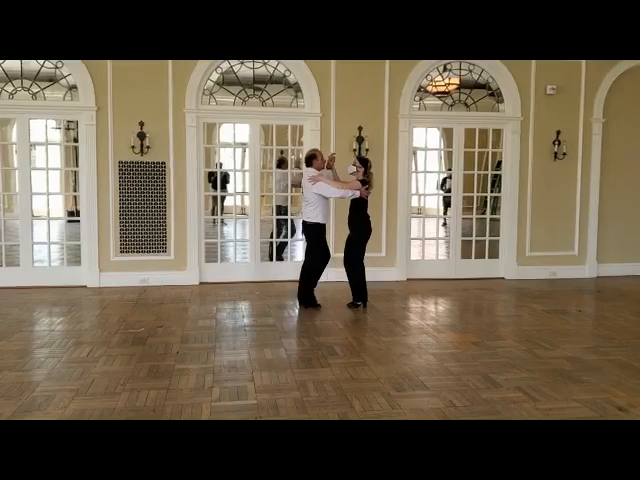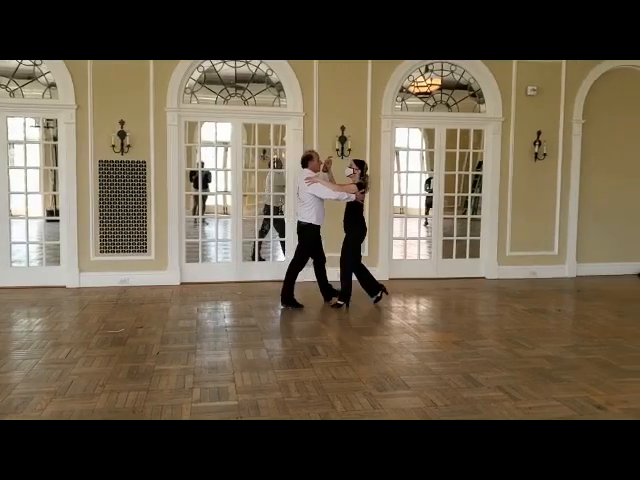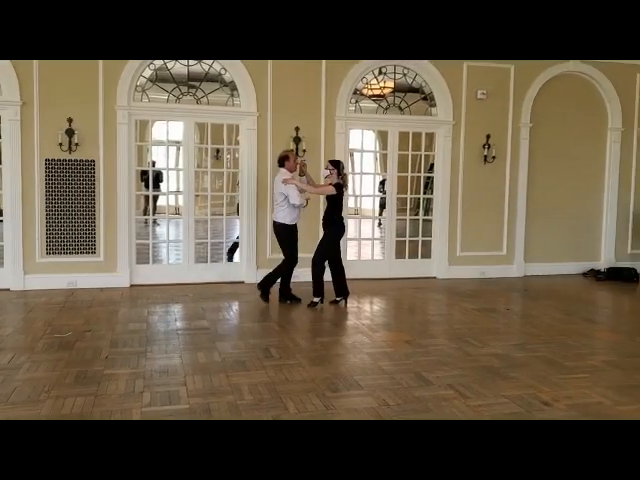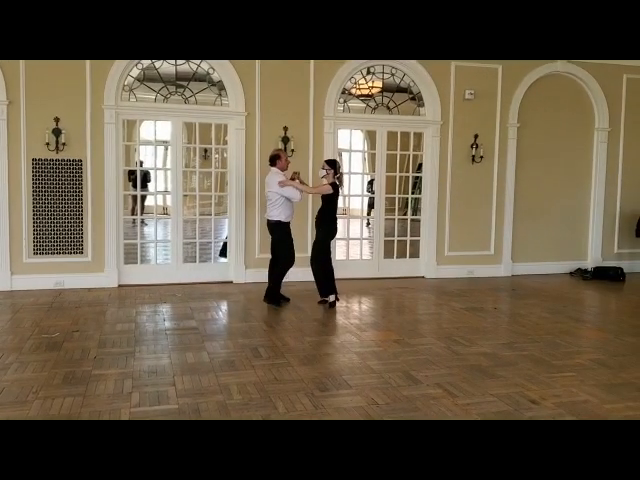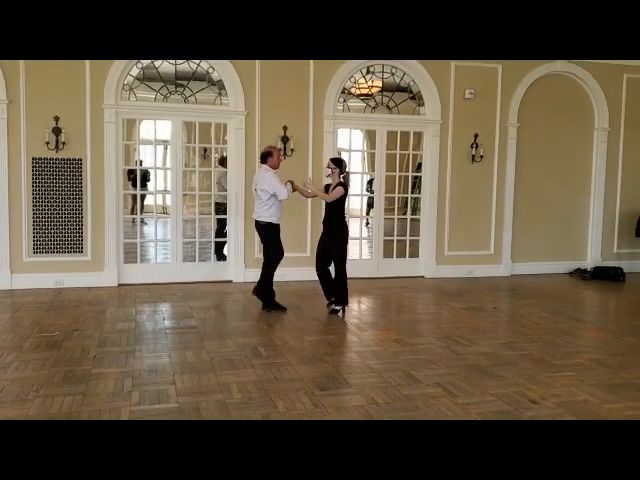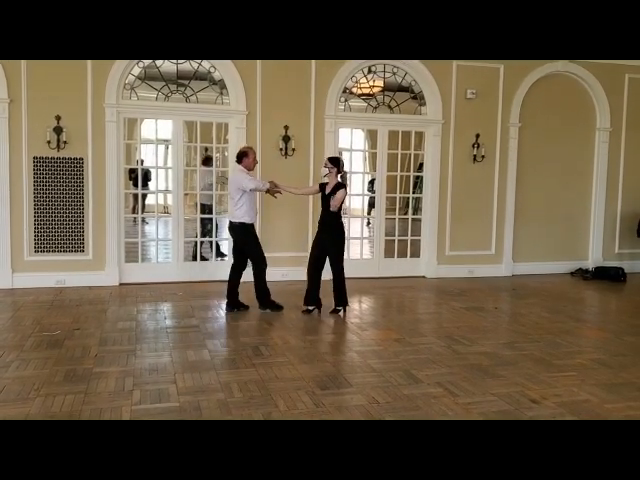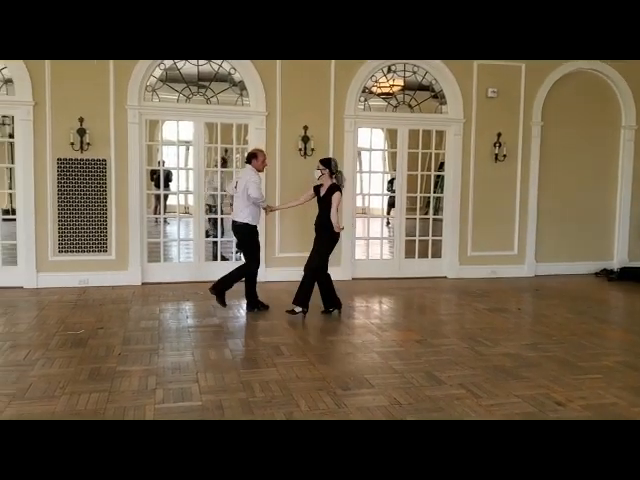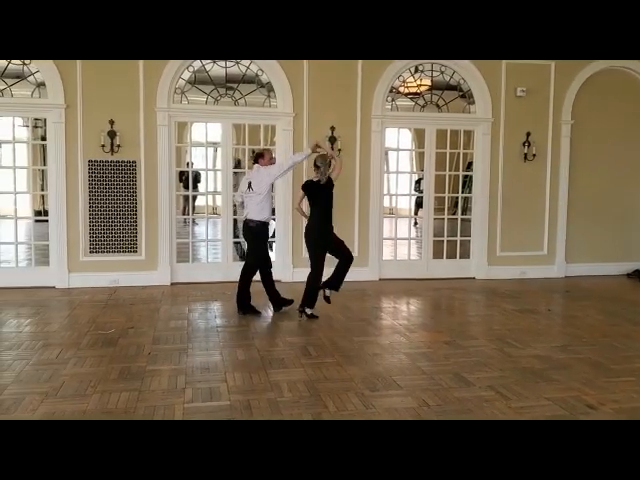
dt=0.5s
person 1, frame 1
left shoulder: (313, 177)
right shoulder: (313, 178)
left elbow: (330, 187)
right elbow: (336, 192)
left wrist: (330, 168)
right wrist: (358, 193)
left hip: (315, 224)
right hip: (313, 225)
left knee: (324, 257)
right knee: (312, 260)
left ankle: (306, 292)
right ankle: (304, 297)
person 1, frame 2
left shoulder: (309, 178)
left elbow: (325, 189)
right elbow: (331, 194)
left wrist: (327, 173)
right wrist: (354, 196)
left hip: (311, 226)
right hip: (308, 227)
left knee: (319, 259)
right knee: (299, 261)
left ankle: (327, 291)
right ankle: (287, 297)
person 1, frame 3
left shoulder: (285, 177)
right shoulder: (285, 179)
left elbow: (296, 191)
right elbow: (295, 200)
right wrist: (305, 202)
left hip: (287, 225)
right hip: (284, 225)
left knee: (290, 259)
right knee: (291, 260)
left ankle: (285, 293)
right ankle: (266, 284)
person 1, frame 4
left shoulder: (272, 176)
right shoulder: (278, 178)
right elbow: (296, 196)
left wrist: (292, 182)
right wrist: (295, 183)
left hip: (275, 222)
right hip: (279, 224)
left knee: (277, 258)
right knee: (287, 259)
left ankle: (273, 293)
right ankle: (271, 295)
person 1, frame 5
left shoulder: (261, 174)
right shoulder: (270, 176)
right elbow: (283, 195)
left wrist: (285, 187)
right wrist: (289, 185)
left hip: (263, 222)
right hip: (268, 224)
left knee: (276, 255)
right knee: (271, 261)
left ankle: (262, 290)
right ankle: (268, 301)
person 1, frame 6
left shoulder: (240, 175)
right shoulder: (240, 175)
left elbow: (252, 187)
right elbow: (253, 185)
left wrist: (267, 189)
right wrist: (268, 184)
left hip: (239, 225)
right hip: (242, 226)
left knee: (240, 263)
right knee: (259, 262)
left ankle: (232, 301)
right ankle: (264, 300)
person 1, frame 7
left shoulder: (243, 175)
right shoulder: (252, 176)
left elbow: (231, 189)
right elbow: (254, 194)
right wrist: (264, 204)
left hip: (241, 224)
right hip: (245, 226)
left knee: (252, 262)
right knee: (253, 263)
left ankle: (253, 301)
right ankle: (221, 286)
person 1, frame 8
left shoulder: (248, 177)
right shoulder: (264, 173)
left elbow: (238, 199)
right elbow: (287, 165)
right wrist: (310, 151)
left hip: (251, 225)
right hip: (258, 227)
left knee: (264, 264)
right knee: (252, 264)
left ankle: (277, 301)
right ankle: (243, 305)
person 2, frame 1
left shoulder: (362, 183)
right shoulder: (356, 183)
left elbow: (342, 187)
right elbow: (340, 183)
left wrist: (322, 179)
right wrist: (332, 167)
left hip: (361, 228)
right hip: (357, 228)
left knee: (355, 262)
right knee: (350, 262)
left ankle: (360, 299)
right ankle: (358, 297)
person 2, frame 2
left shoulder: (358, 186)
right shoulder: (354, 186)
left elbow: (338, 189)
right elbow: (337, 187)
left wrist: (319, 180)
left hip: (356, 229)
right hip: (354, 229)
left knee: (346, 263)
right knee: (355, 263)
left ankle: (343, 299)
right ankle: (377, 290)
person 2, frame 3
left shoulder: (336, 187)
right shoulder: (331, 185)
left elbow: (314, 191)
right elbow: (315, 186)
left wrist: (295, 182)
right wrist: (305, 172)
left hip: (334, 228)
right hip: (333, 228)
left knee: (318, 260)
right knee: (334, 261)
left ankle: (318, 296)
right ankle: (342, 294)
person 2, frame 4
left shoulder: (332, 187)
right shoulder: (327, 186)
left elbow: (311, 191)
right elbow: (311, 189)
left wrist: (292, 183)
right wrist: (299, 181)
left hip: (328, 228)
right hip: (323, 227)
left knee: (317, 261)
right knee: (323, 260)
left ankle: (331, 294)
right ankle: (328, 294)
person 2, frame 5
left shoulder: (342, 187)
right shoulder: (328, 187)
left elbow: (328, 198)
right elbow: (309, 195)
left wrist: (311, 187)
right wrist: (296, 187)
left hip: (339, 231)
right hip: (327, 230)
left knee: (339, 266)
right knee: (321, 264)
left ankle: (340, 303)
right ankle: (332, 295)
person 2, frame 6
left shoulder: (341, 188)
right shoulder: (322, 186)
left elbow: (334, 209)
right elbow: (300, 191)
left wrist: (334, 205)
right wrist: (279, 186)
left hip: (335, 231)
right hip: (322, 230)
left knee: (336, 268)
right knee: (313, 266)
left ankle: (340, 304)
right ankle: (312, 302)
person 2, frame 7
left shoulder: (336, 190)
right shoulder: (318, 189)
left elbow: (333, 212)
right elbow: (298, 201)
left wrist: (336, 225)
right wrist: (276, 207)
left hip: (329, 234)
right hip: (320, 233)
left knee: (311, 268)
right knee: (320, 269)
left ankle: (301, 305)
right ankle: (333, 304)
person 2, frame 8
left shoulder: (308, 185)
right shoulder: (328, 184)
left elbow: (298, 206)
right elbow: (339, 164)
right wrist: (332, 156)
left hip: (313, 231)
right hip: (323, 232)
left knee: (316, 269)
right knee: (346, 257)
left ankle: (306, 305)
right ankle: (328, 287)
